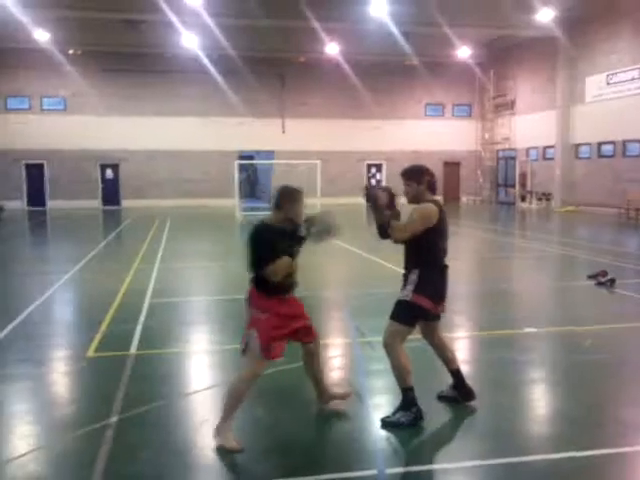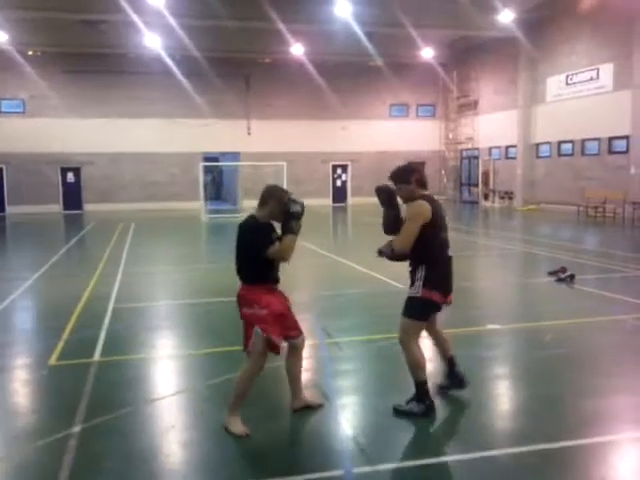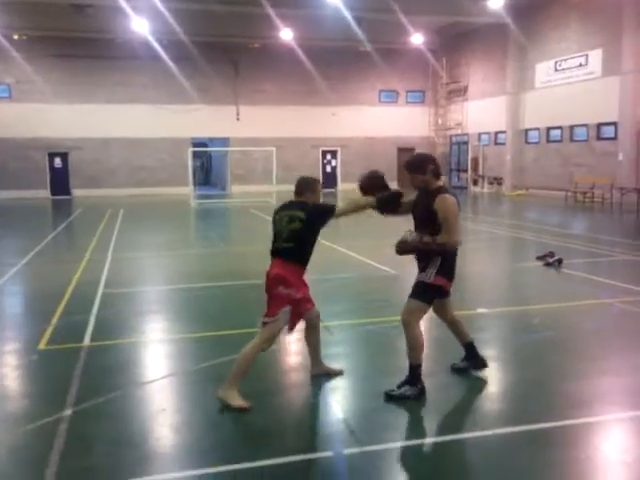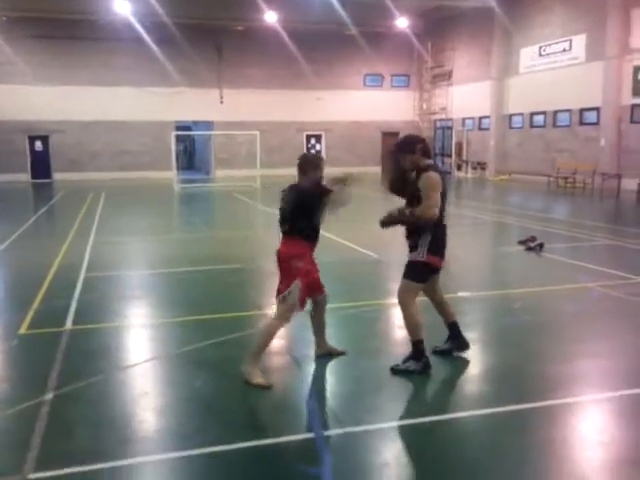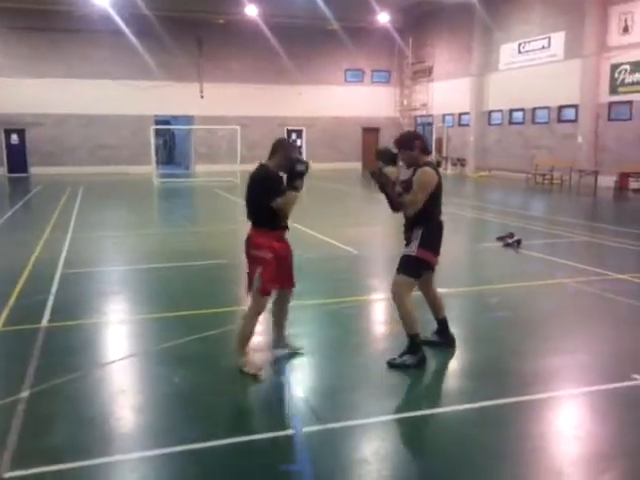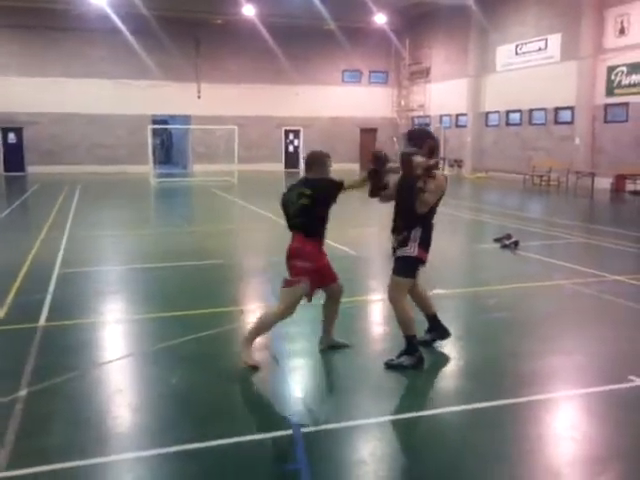
dt=0.7s
person 1, frame 1
left shoulder: (427, 209)
right shoulder: (429, 210)
left elbow: (396, 234)
right elbow: (404, 234)
left wrist: (380, 205)
right wrist: (390, 208)
left hip: (421, 283)
right hip: (432, 280)
left knee: (392, 341)
right knee: (433, 336)
left ankle: (410, 408)
right ankle: (461, 388)
person 1, frame 2
left shoulder: (418, 207)
right shoulder: (430, 204)
left elbow: (401, 246)
right elbow: (395, 228)
left wrist: (386, 250)
right wrist: (390, 207)
left hip: (428, 277)
right hip: (439, 273)
left knee: (407, 338)
right knee: (430, 326)
left ankle: (423, 400)
right ankle: (454, 375)
person 1, frame 3
left shoulder: (443, 199)
right shoulder: (423, 195)
left elbow: (452, 241)
right elbow: (398, 208)
left wrist: (414, 244)
left hip: (438, 266)
right hip: (433, 263)
left knee: (409, 318)
right knee: (444, 312)
left ankle: (414, 383)
right ankle: (474, 357)
person 1, frame 4
left shoulder: (430, 176)
right shoulder: (421, 174)
left elbow: (429, 213)
right elbow: (397, 189)
left wrist: (399, 216)
right wrist: (398, 167)
left hip: (427, 243)
right hip: (431, 242)
left knee: (405, 297)
right knee: (432, 291)
left ankle: (419, 357)
right ankle: (456, 338)
person 1, frame 5
left shoulder: (425, 173)
right shoulder: (419, 172)
left elbow: (409, 207)
right elbow: (398, 204)
left wrist: (388, 183)
right wrist: (390, 179)
left hip: (422, 238)
right hip: (426, 236)
left knee: (400, 292)
right knee: (426, 286)
left ankle: (415, 351)
right ankle: (444, 333)
person 1, frame 6
left shoulder: (436, 176)
right shoulder: (411, 172)
left elbow: (421, 206)
right elbow: (385, 196)
left wrist: (415, 174)
left hip: (415, 238)
right hip: (402, 236)
left knee: (396, 294)
right knee: (412, 287)
left ankle: (412, 352)
right ankle: (437, 328)
person 2, frame 1
left shoulder: (289, 226)
right shoulder: (261, 234)
right elbow: (275, 275)
right wrist: (294, 245)
left hip: (288, 300)
right hip: (266, 304)
left knee: (312, 346)
right knee: (254, 368)
left ankle: (324, 396)
right ankle: (224, 427)
person 2, frame 2
left shoulder: (264, 225)
right shoulder: (251, 228)
left elbow: (281, 251)
right elbow: (283, 255)
left wrist: (290, 224)
right wrist: (293, 223)
left hip: (271, 293)
right hip: (256, 298)
left knee: (297, 342)
right knee: (256, 362)
left ankle: (297, 398)
right ankle: (232, 415)
person 2, frame 3
left shoulder: (283, 210)
right shoulder: (314, 210)
right elbow: (349, 208)
right wrist: (373, 201)
left hip: (288, 275)
right hip: (285, 278)
left knee: (313, 318)
right knee: (267, 338)
left ankle: (317, 366)
right ankle: (228, 388)
person 2, frame 4
left shoulder: (294, 192)
right shoulder: (307, 193)
right elbow: (338, 201)
left wrist: (335, 184)
right wrist: (338, 186)
left hip: (301, 255)
right hip: (296, 257)
left knee: (320, 298)
right knee: (283, 313)
left ankle: (321, 345)
right ankle: (251, 365)
person 2, frame 5
left shoulder: (274, 176)
right shoulder: (263, 177)
left elbow: (287, 201)
right elbow: (287, 206)
left wrist: (295, 180)
right wrist: (297, 177)
left hip: (278, 240)
right hip: (263, 243)
left knee: (285, 292)
right knee: (259, 304)
left ankle: (280, 339)
right ankle: (241, 355)
person 2, frame 6
left shoulder: (291, 192)
right shoulder: (321, 184)
left elbow: (293, 218)
right elbow: (354, 185)
left hip: (312, 249)
right hip: (305, 252)
left knee: (336, 290)
right knee: (285, 308)
left ankle: (327, 338)
right ankle: (247, 342)
